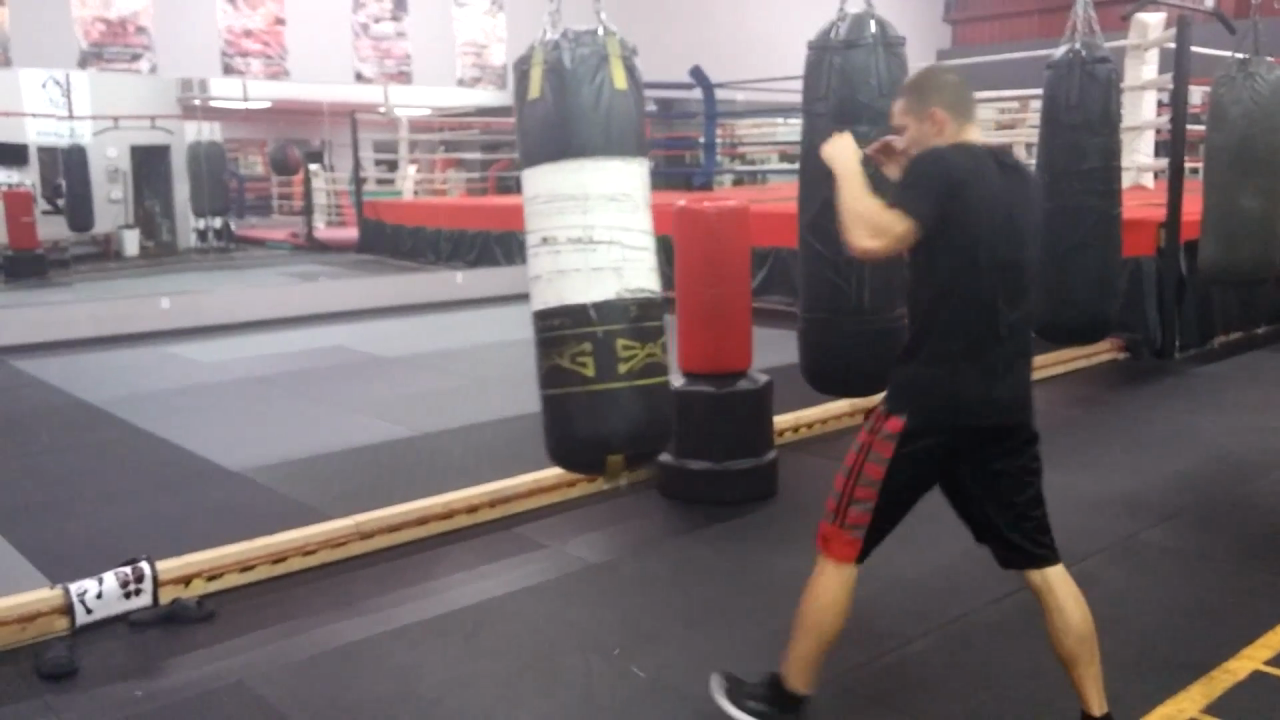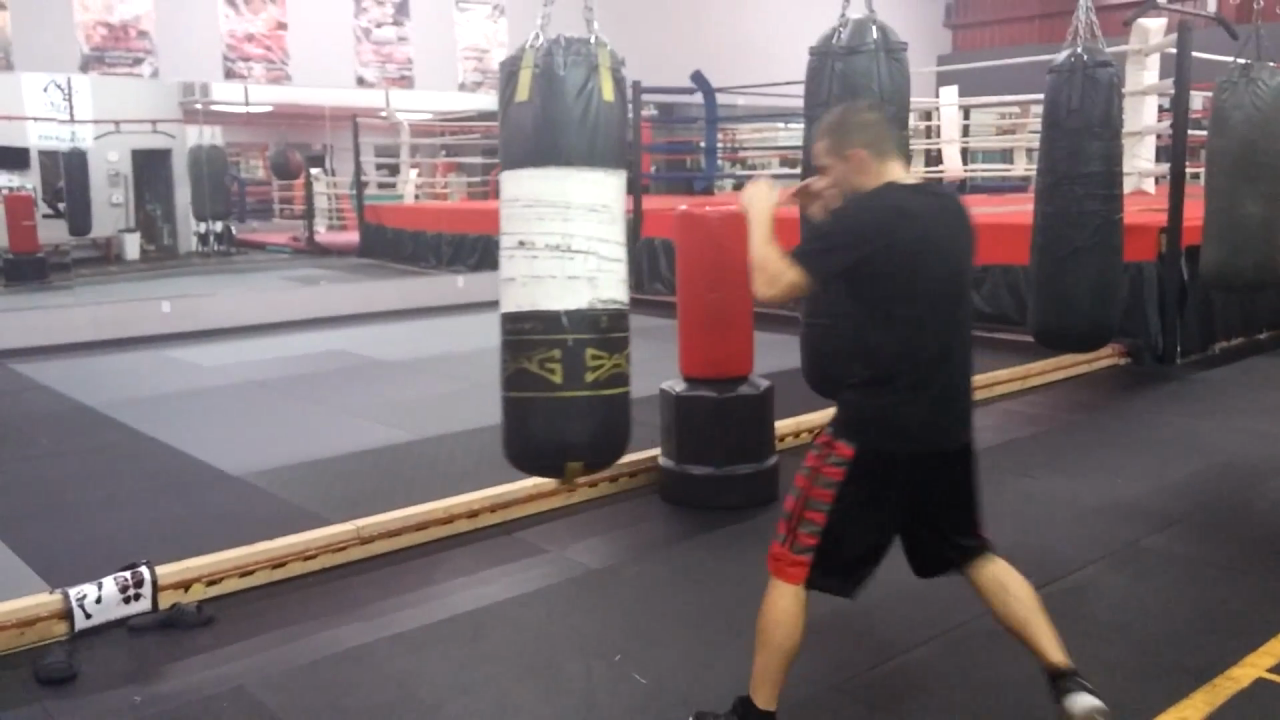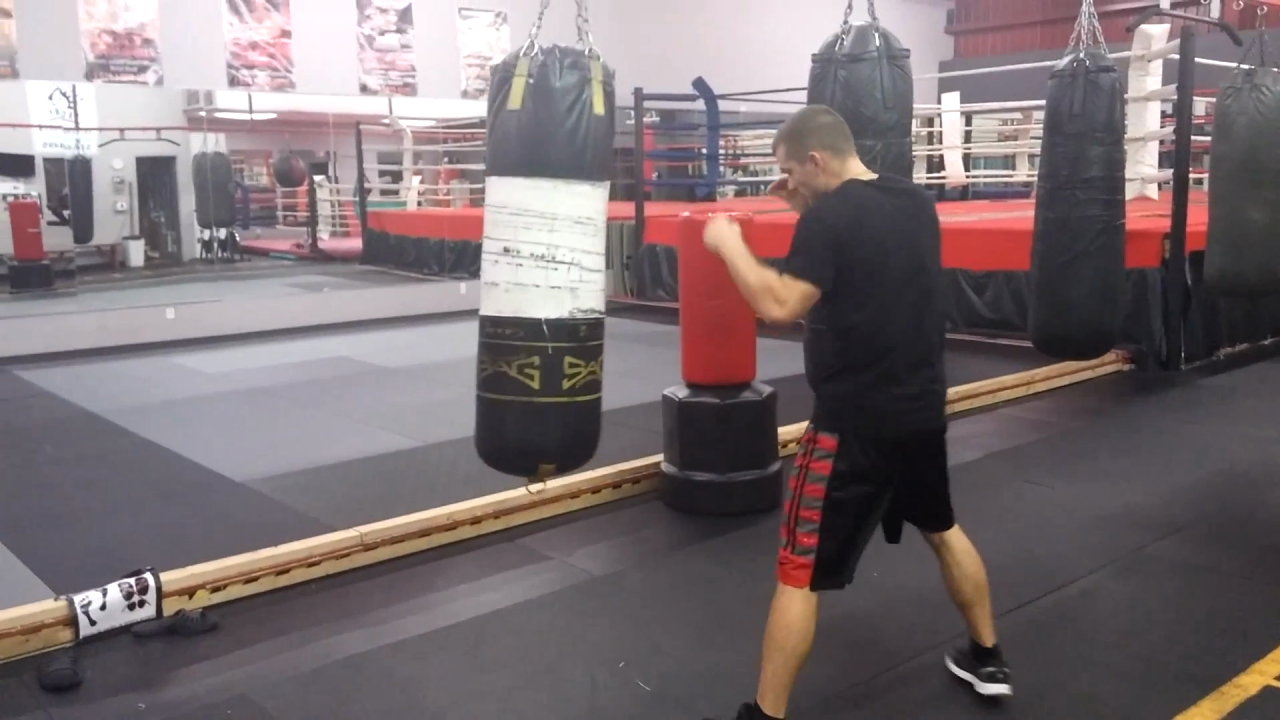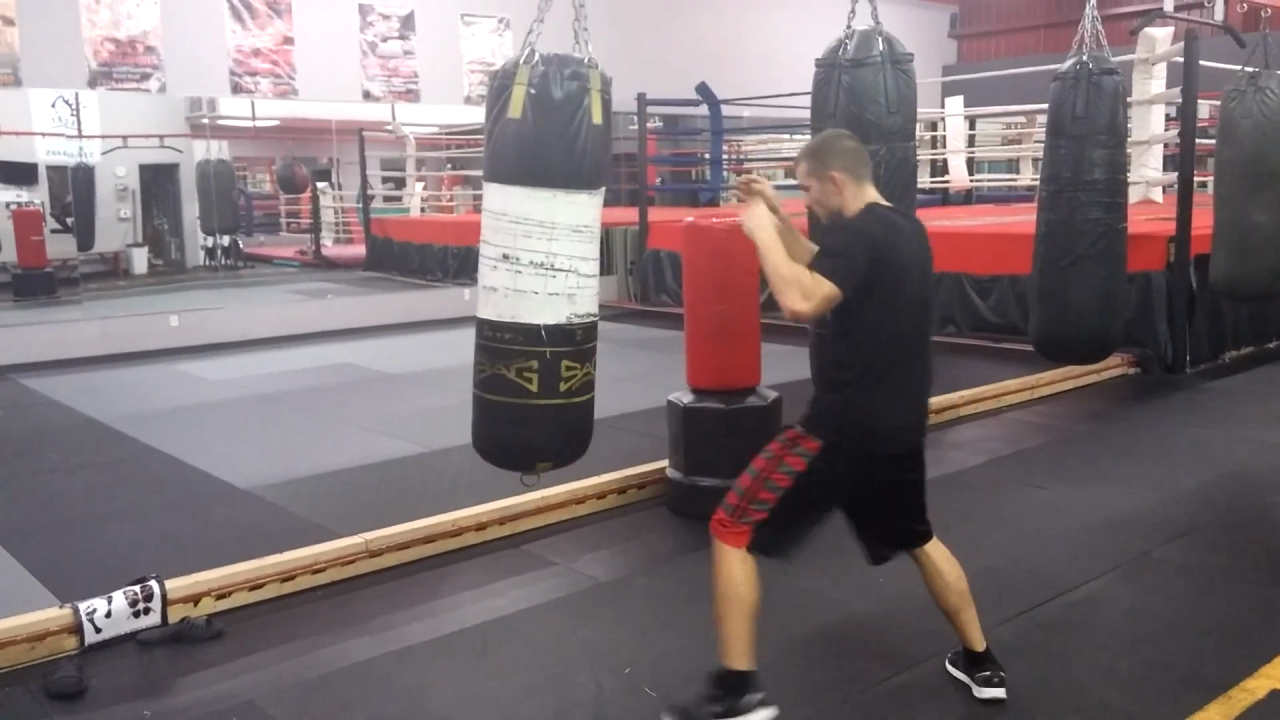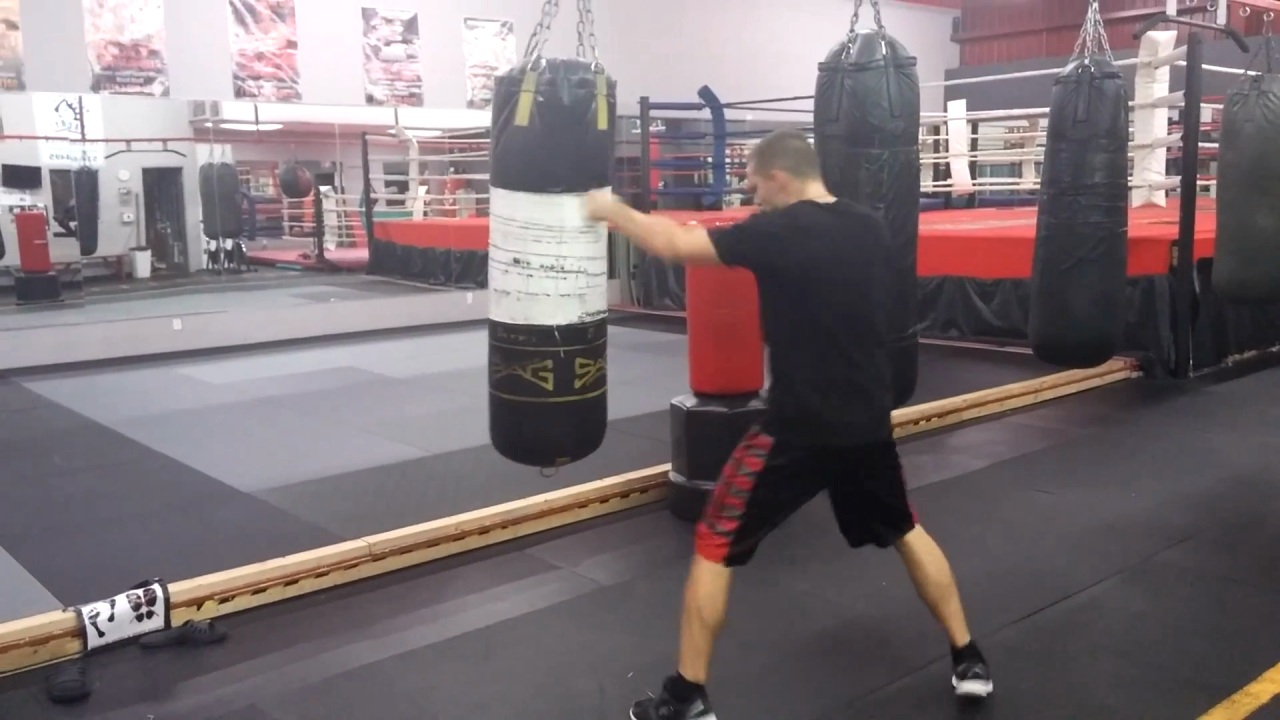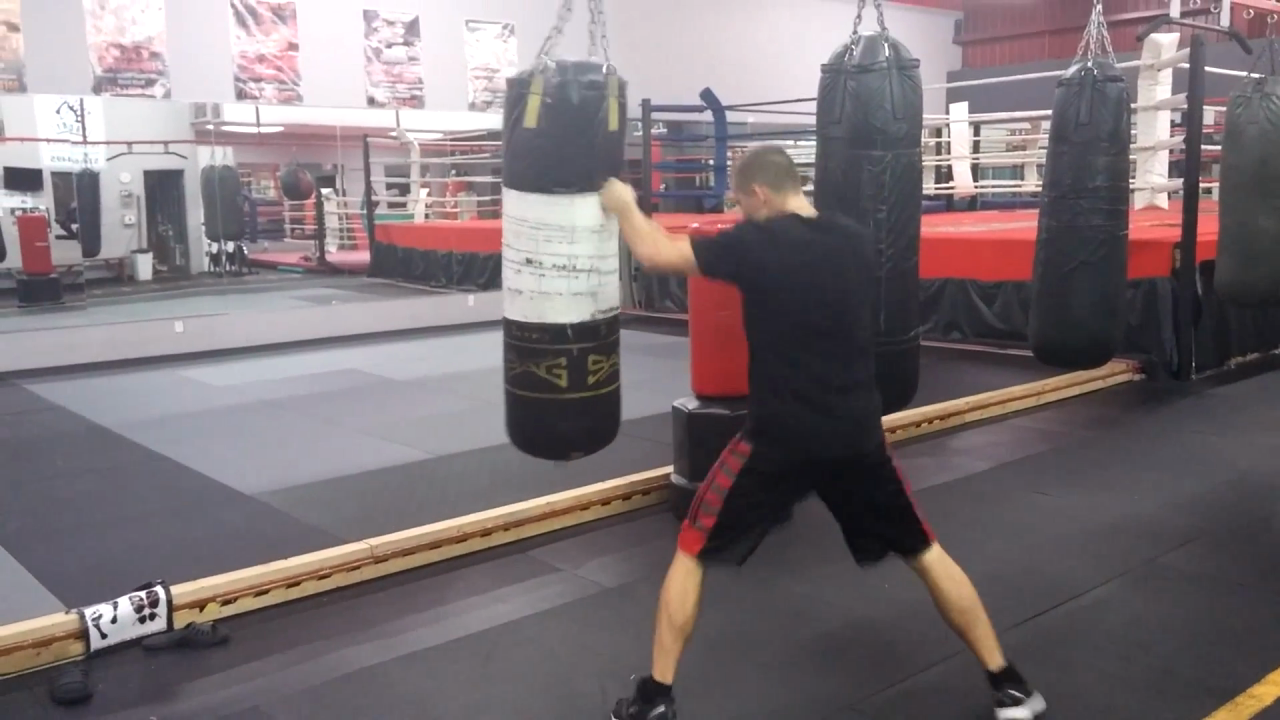
dt=0.2s
person 1, frame 1
left shoulder: (944, 170)
right shoulder: (1017, 179)
left elbow: (874, 240)
left wrist: (844, 163)
right wrist: (912, 174)
left hip: (929, 400)
right hip: (1006, 405)
left knee: (839, 546)
right knee: (1040, 565)
person 1, frame 2
left shoulder: (857, 221)
right shoulder: (949, 211)
left elbow: (772, 286)
left wrist: (759, 213)
left hip: (872, 430)
right hip: (947, 426)
left knee: (792, 567)
right knee: (975, 557)
person 1, frame 3
left shoulder: (830, 215)
right shoulder: (914, 203)
left elbow: (781, 305)
left wrist: (727, 244)
left hip: (854, 418)
right hip: (921, 406)
left knee: (796, 570)
right knee: (941, 528)
right ankle: (986, 658)
person 1, frame 4
left shoulder: (861, 233)
right shoulder: (905, 228)
left elbow: (802, 302)
left wrist: (765, 232)
right wrist: (780, 216)
left hip: (843, 426)
right hip: (903, 424)
left knee: (733, 531)
right knee: (919, 540)
right ankle: (981, 662)
person 1, frame 5
left shoulder: (776, 231)
right shoulder: (870, 228)
left elbow: (676, 246)
left wrist: (613, 209)
left hip: (798, 426)
right hip: (868, 419)
left knee: (714, 546)
right knee: (903, 531)
right ankle: (968, 659)
person 1, frame 6
left shoulder: (753, 243)
right shoulder: (855, 241)
left elbow: (659, 254)
left wrist: (624, 203)
left hip: (777, 438)
right hip: (857, 436)
left knee: (693, 547)
right knee: (923, 551)
